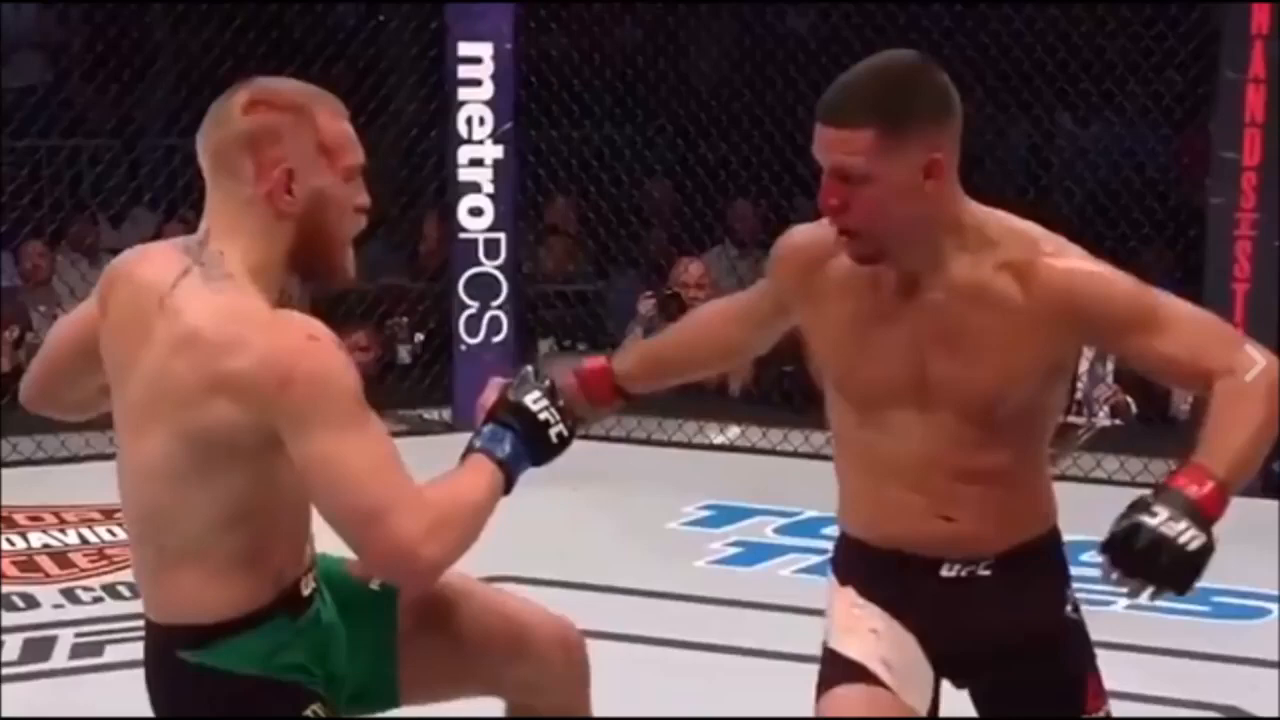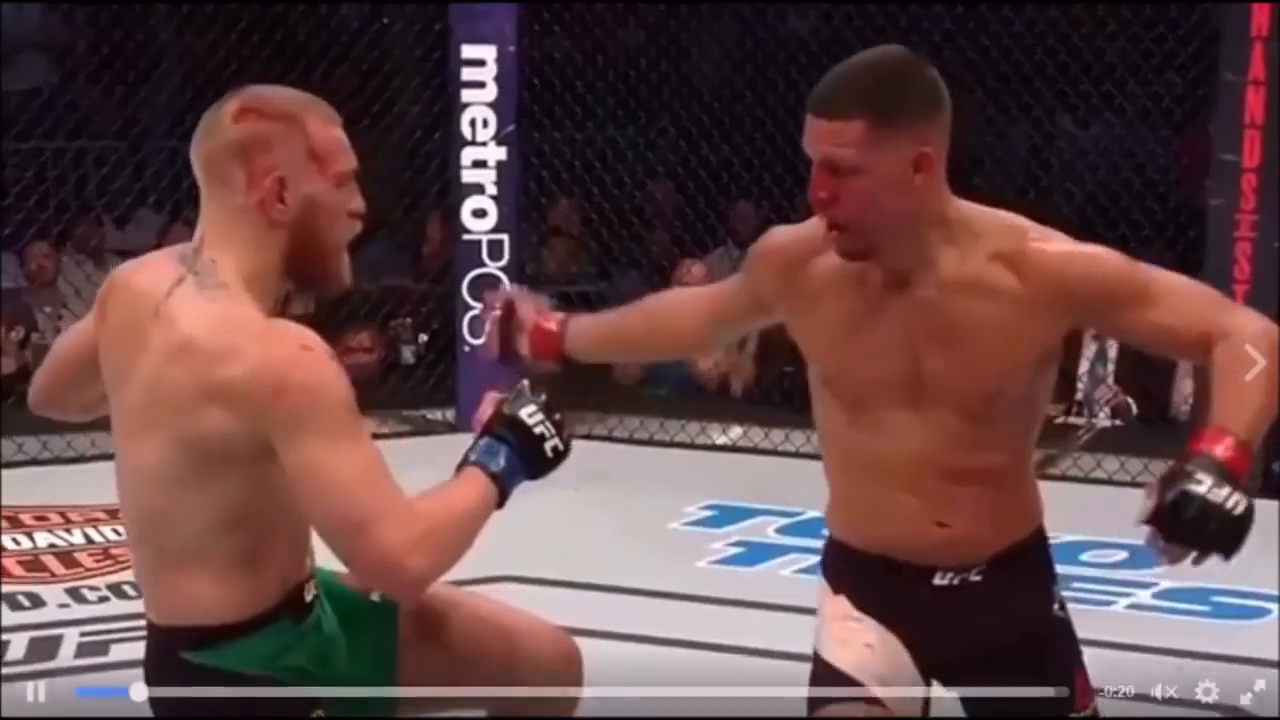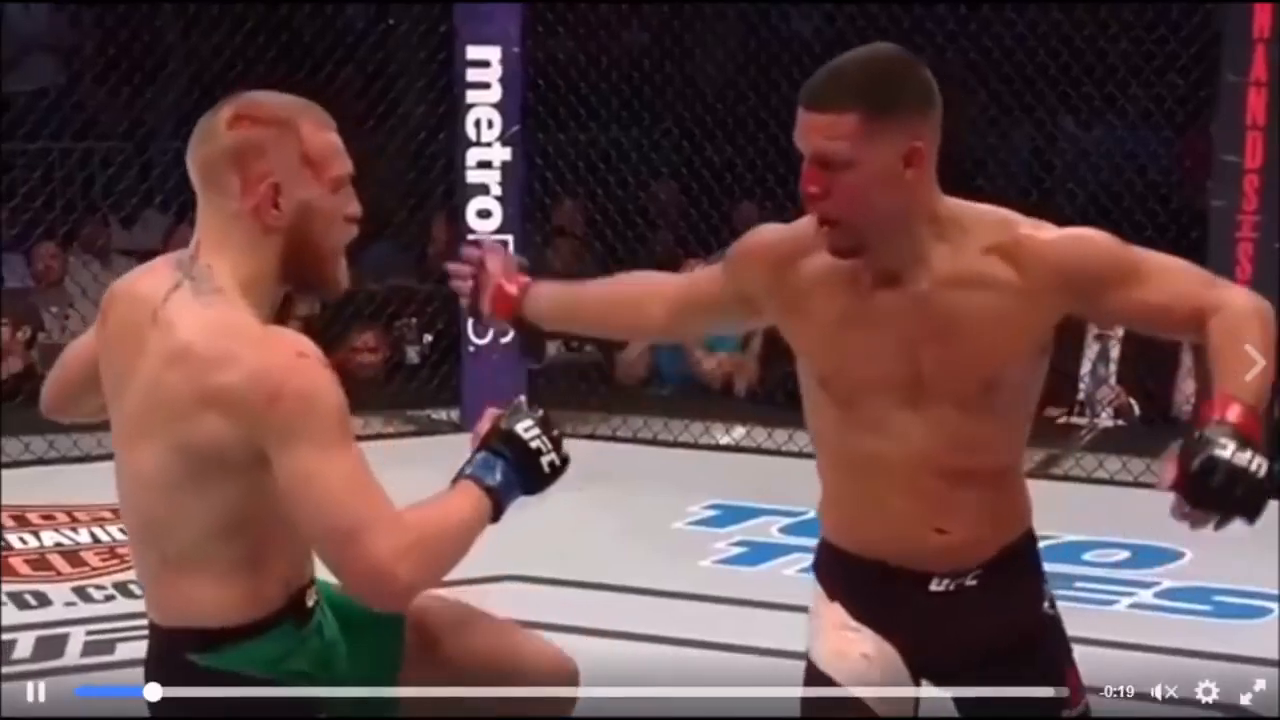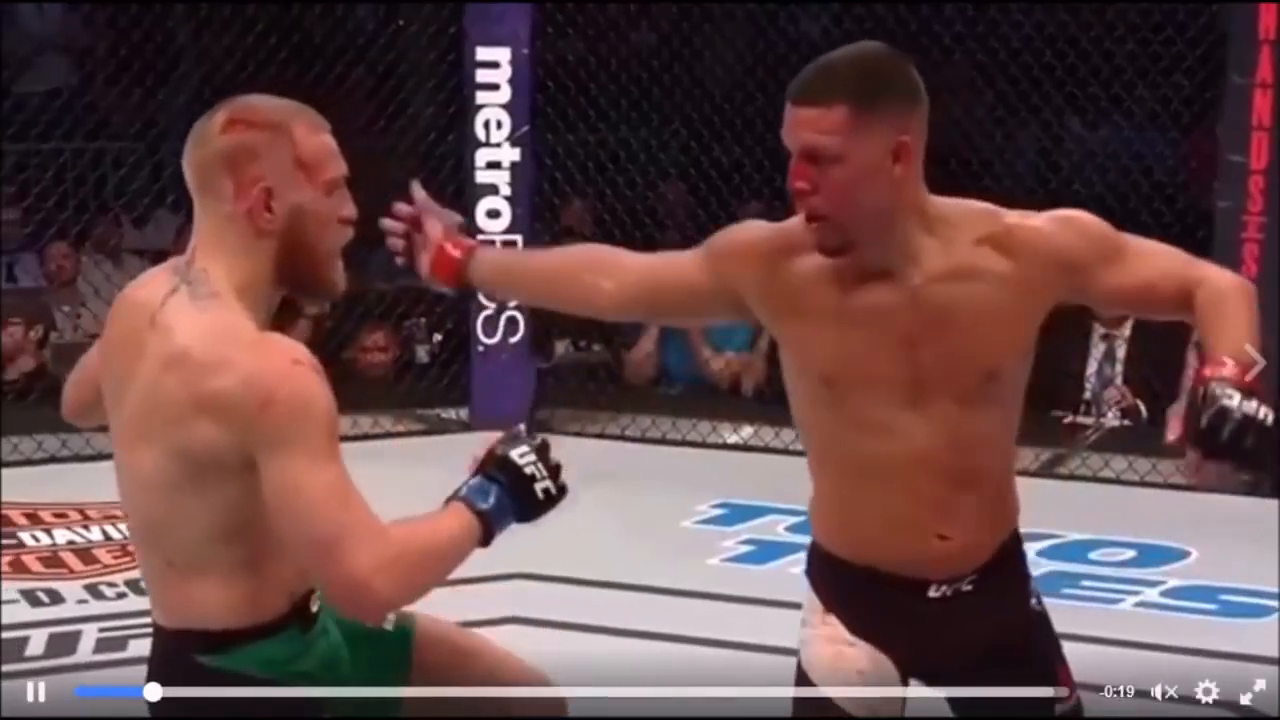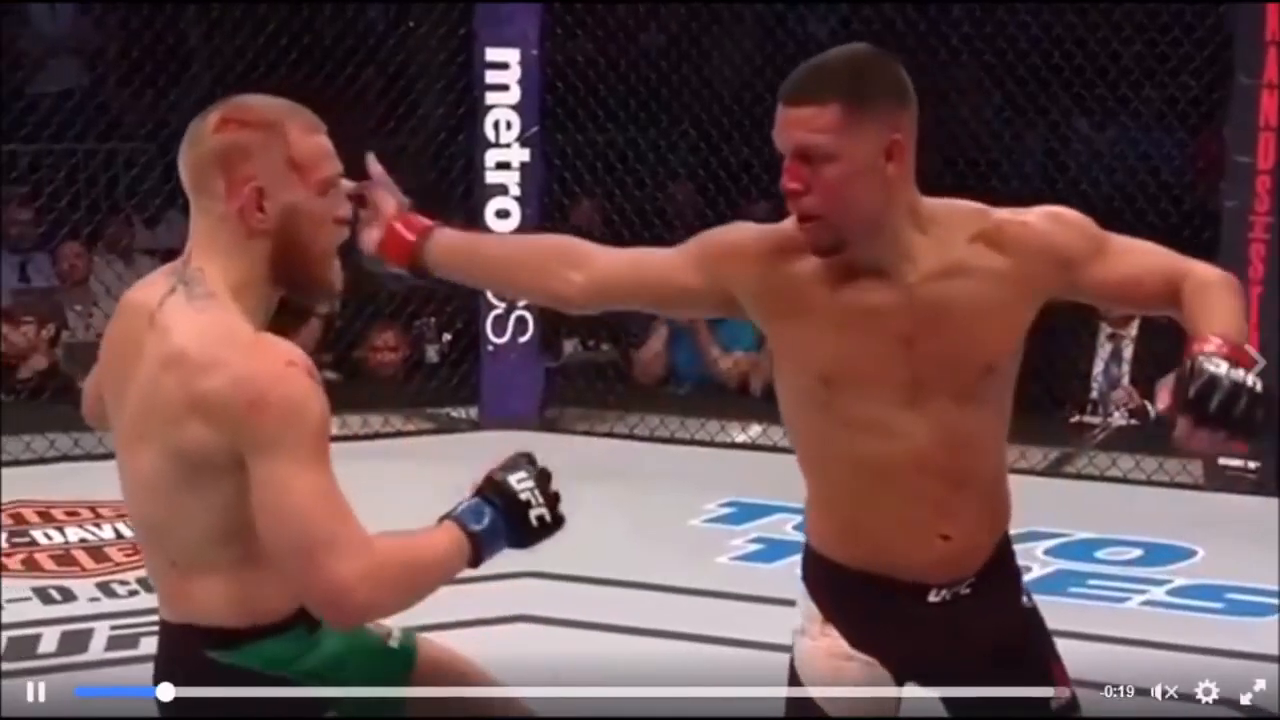
dt=0.2s
person 1, frame 1
left shoulder: (1051, 282)
right shoulder: (808, 263)
right elbow: (738, 324)
left wrist: (1195, 496)
right wrist: (610, 378)
left hip: (1020, 584)
right hip: (877, 585)
person 1, frame 2
left shoulder: (1043, 271)
right shoulder: (793, 263)
right elbow: (703, 316)
right wrist: (557, 337)
left hip: (1009, 588)
right hip: (866, 590)
person 1, frame 3
left shoulder: (1038, 262)
right shoulder: (782, 264)
right elbow: (664, 303)
right wrist: (513, 294)
left hip: (1001, 589)
right hip: (861, 595)
person 1, frame 4
left shoulder: (1029, 252)
right shoulder: (769, 265)
right elbow: (613, 283)
right wrist: (455, 258)
left hip: (992, 593)
right hip: (854, 602)
person 1, frame 5
left shoulder: (1020, 248)
right shoulder: (760, 267)
left elbow: (1201, 283)
right elbow: (578, 274)
left wrist: (1221, 352)
right wrist: (411, 239)
left hip: (985, 597)
right hip: (851, 607)
person 2, frame 1
left shoulder: (138, 275)
right shoulder: (281, 350)
left elbow: (44, 390)
right elbow: (413, 548)
right wrist: (501, 447)
left hip: (301, 605)
left knee: (547, 656)
person 2, frame 2
left shoulder: (139, 283)
right shoulder: (273, 357)
left elbow: (51, 395)
right elbow: (402, 559)
right wrist: (497, 459)
left hip: (299, 613)
left knee: (543, 665)
person 2, frame 3
left shoulder: (142, 292)
right shoulder: (269, 365)
left elbow: (60, 398)
right elbow: (389, 569)
right wrist: (494, 473)
left hip: (296, 625)
person 2, frame 4
left shoulder: (147, 298)
right shoulder: (262, 369)
left elbow: (81, 403)
right elbow: (368, 581)
right wrist: (488, 498)
left hip: (293, 634)
person 2, frame 5
left shoulder: (148, 303)
right shoulder: (260, 370)
left elbow: (99, 406)
right elbow: (349, 587)
right wrist: (483, 526)
left hip: (275, 647)
